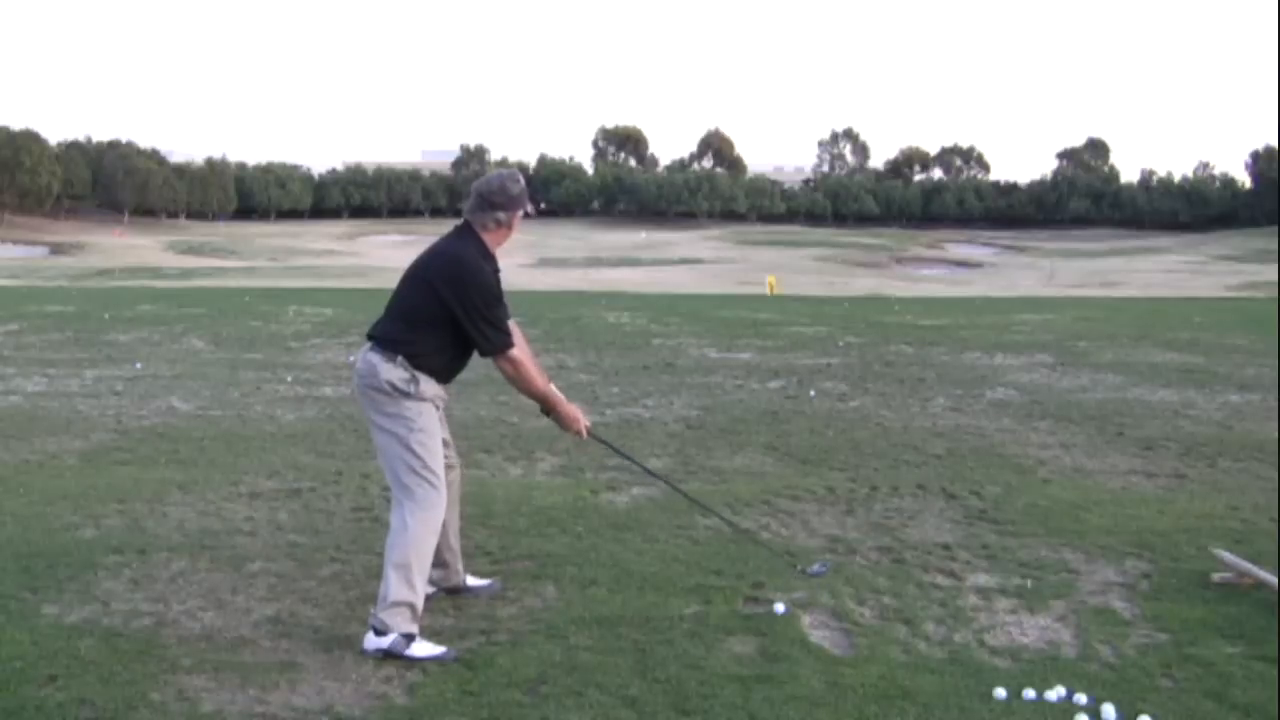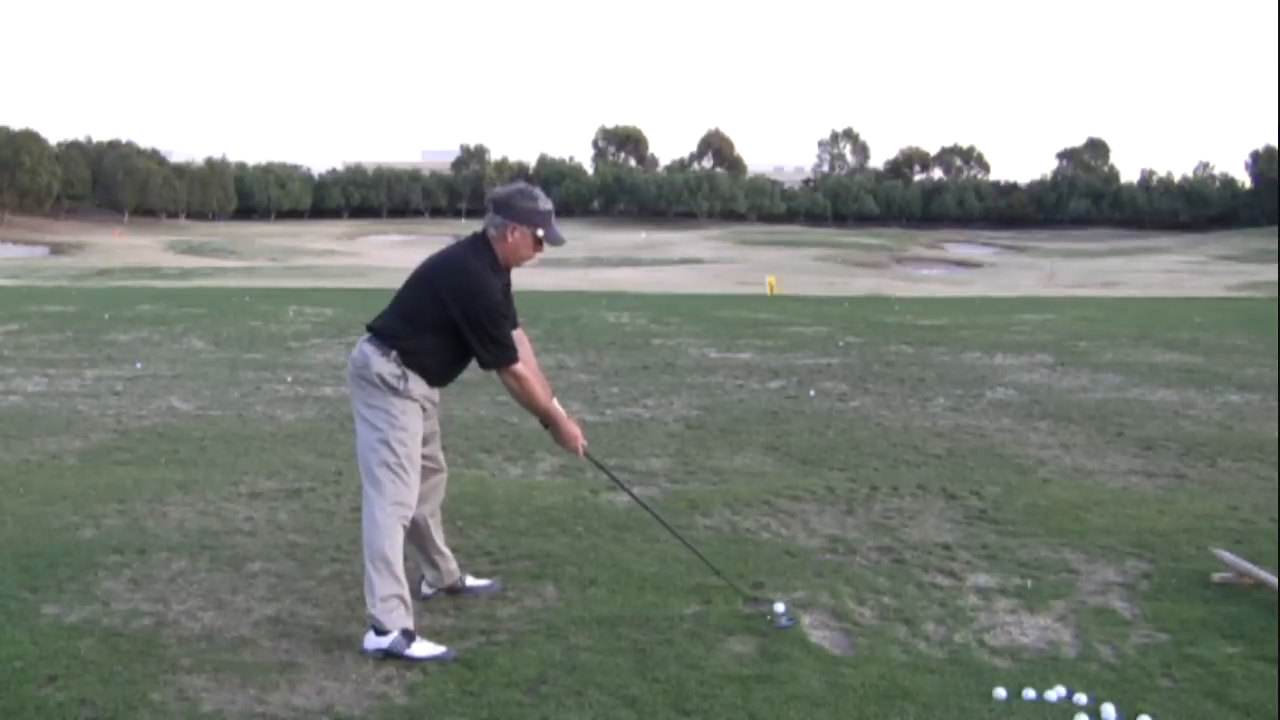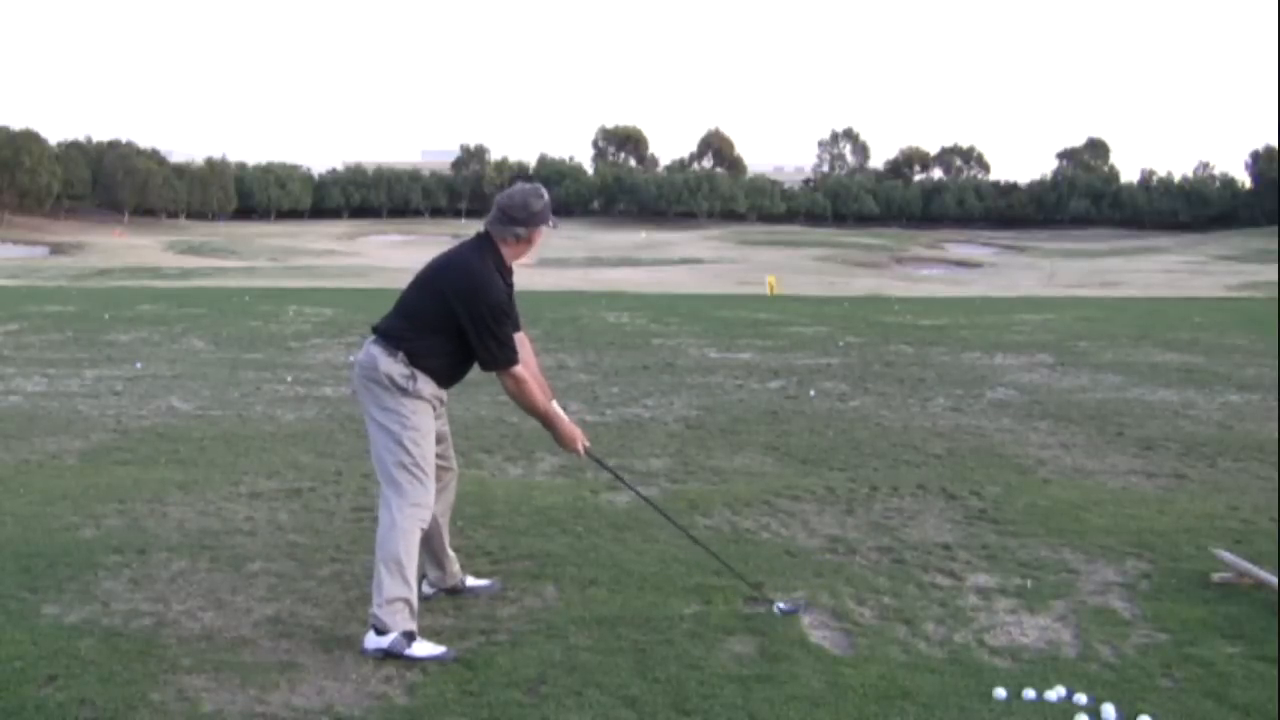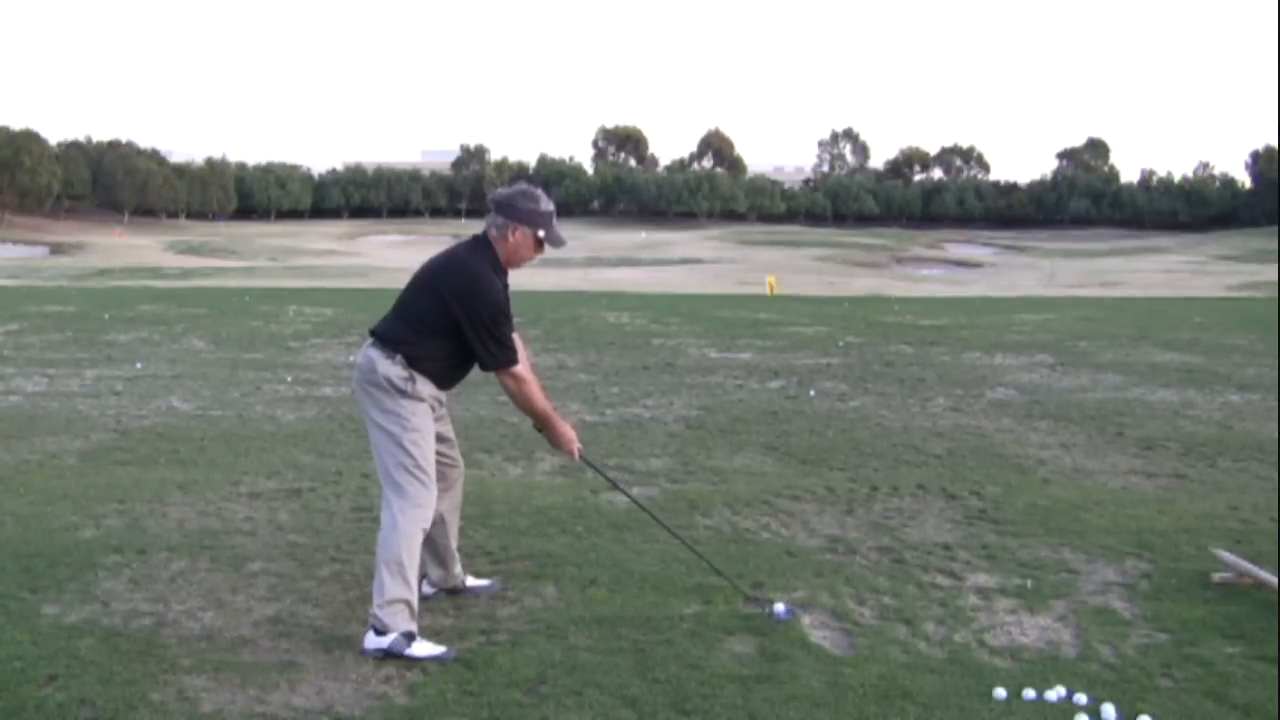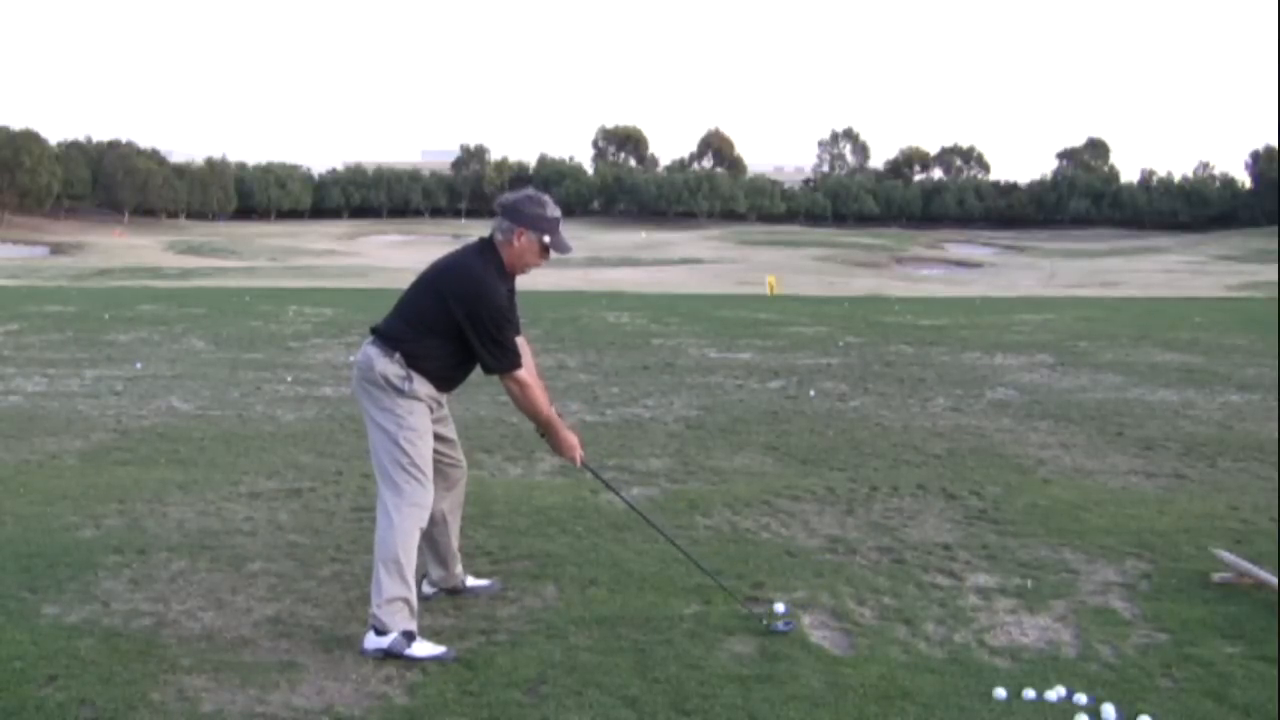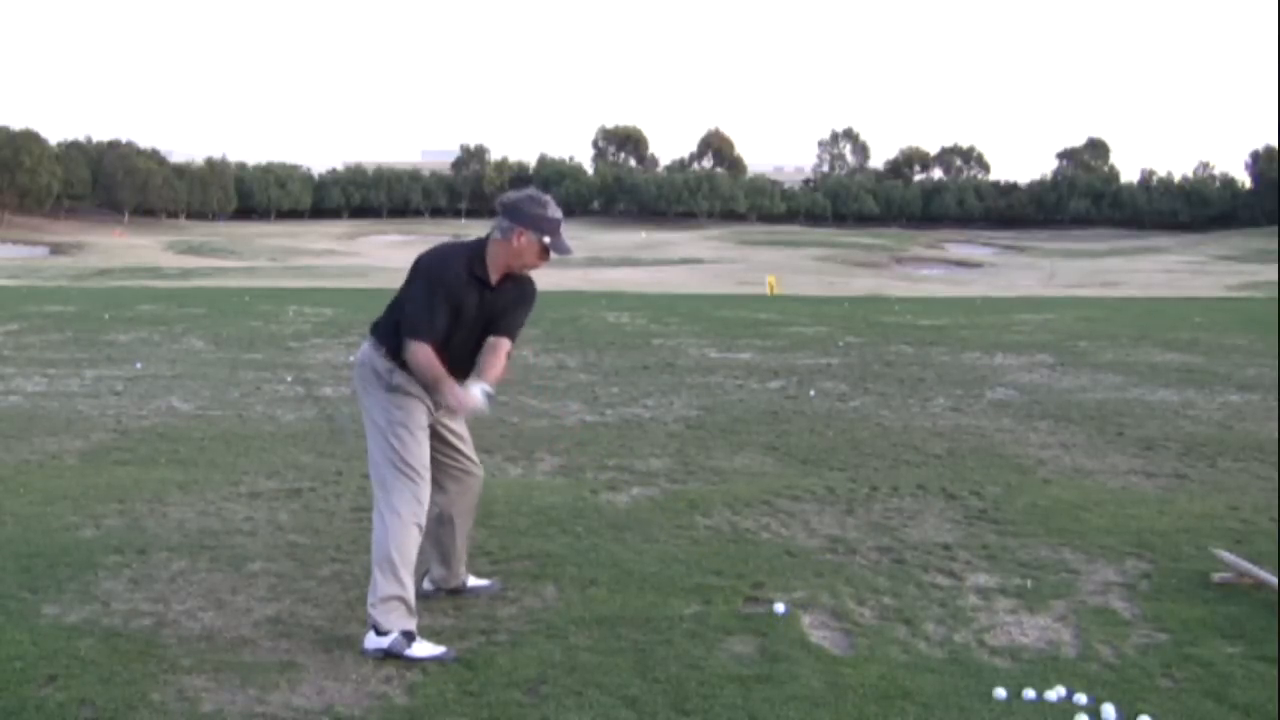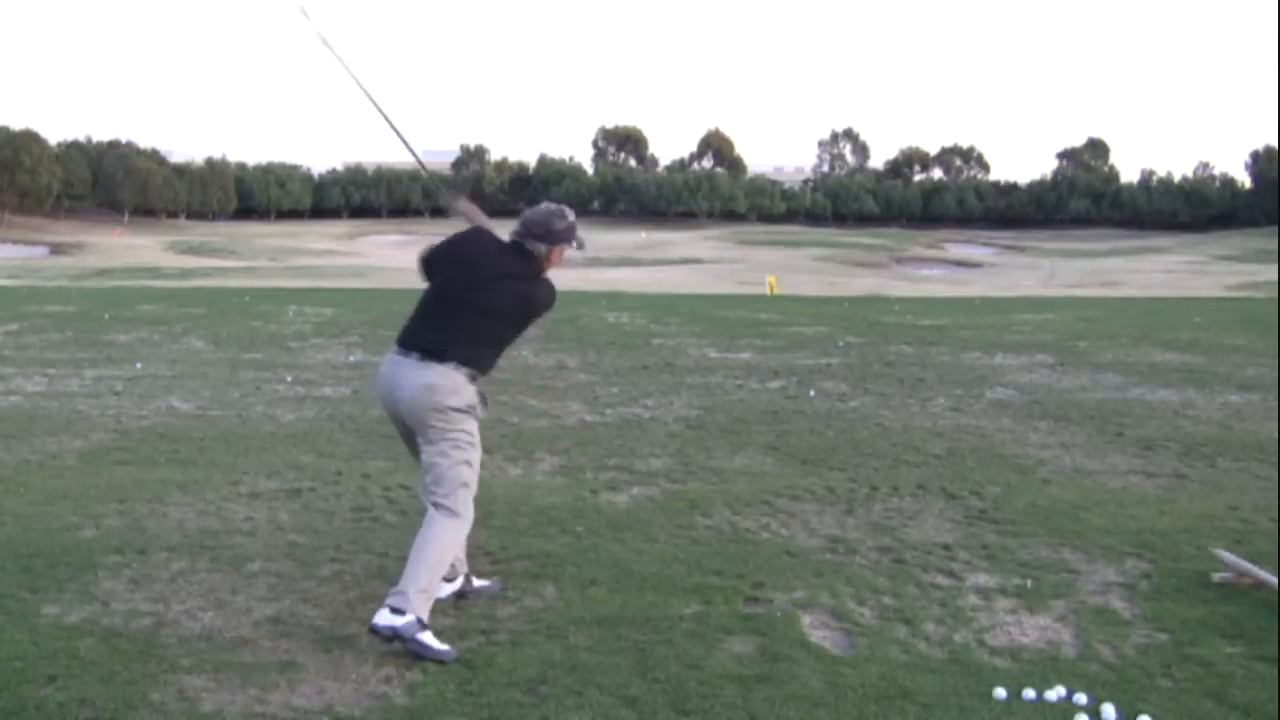
dt=0.7s
person 1, frame 1
left shoulder: (468, 253)
right shoulder: (466, 268)
left elbow: (509, 331)
right elbow: (507, 358)
left wrist: (551, 391)
right wrist: (557, 407)
left hip: (412, 377)
right hip: (398, 380)
left knee: (442, 478)
right knee: (423, 498)
left ankle: (444, 575)
right ankle: (390, 629)
person 1, frame 2
left shoulder: (488, 264)
right shoulder: (472, 278)
left elbow: (517, 339)
right elbow: (512, 371)
left wrist: (554, 405)
right wrist: (556, 422)
left hip: (412, 377)
right hip: (389, 377)
left knee: (428, 479)
right knee: (393, 497)
left ankle: (441, 576)
right ankle: (388, 629)
person 1, frame 3
left shoulder: (488, 264)
right shoulder: (478, 279)
left elbow: (517, 341)
right elbow: (511, 374)
left wrist: (555, 406)
right wrist: (556, 426)
left hip: (415, 376)
right hip: (397, 378)
left knee: (440, 477)
right knee: (411, 497)
left ankle: (441, 576)
right ankle: (389, 628)
person 1, frame 4
left shoulder: (482, 263)
right shoulder: (476, 279)
left elbow: (512, 343)
right elbow: (510, 373)
left wrist: (545, 411)
right wrist: (552, 424)
left hip: (413, 378)
right hip: (396, 380)
left knee: (445, 475)
right knee: (412, 497)
left ankle: (442, 576)
right ankle: (389, 628)
person 1, frame 5
left shoulder: (492, 269)
right shoulder: (479, 283)
left elbow: (518, 346)
right elbow: (514, 377)
left wrist: (553, 413)
right wrist: (554, 432)
left hip: (417, 379)
right hip: (394, 378)
left knee: (448, 474)
right knee: (410, 496)
left ankle: (443, 575)
right ankle: (389, 628)
person 1, frame 6
left shoulder: (521, 290)
right shoulder: (443, 265)
left elbow: (498, 347)
right elbow: (417, 348)
left wrist: (479, 390)
right wrist: (450, 389)
left hip: (441, 386)
right hip: (392, 377)
left knee: (462, 479)
right knee: (407, 497)
left ankle: (445, 576)
right ankle: (388, 628)
person 1, frame 7
left shoulder: (473, 242)
right shoulder: (539, 292)
left elbow: (427, 266)
left hip: (397, 372)
right hip: (443, 389)
left knee: (447, 484)
right knee: (451, 507)
left ankle: (450, 575)
right ankle: (403, 611)
